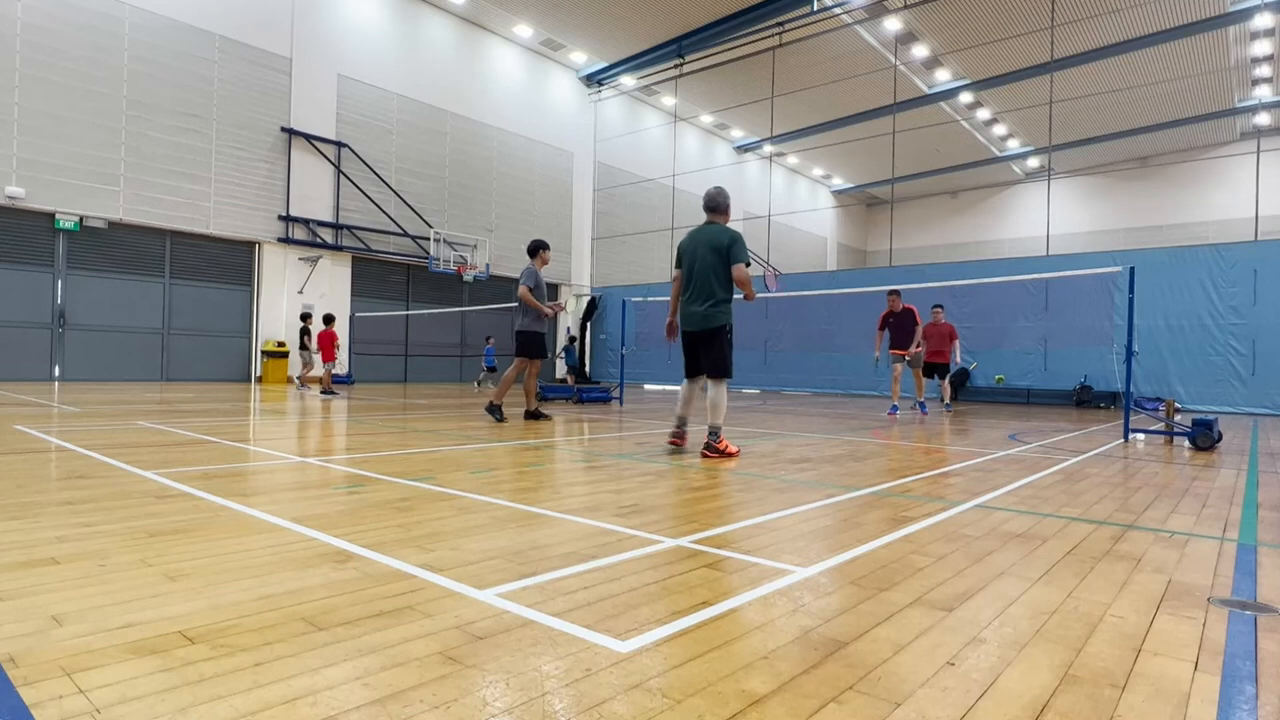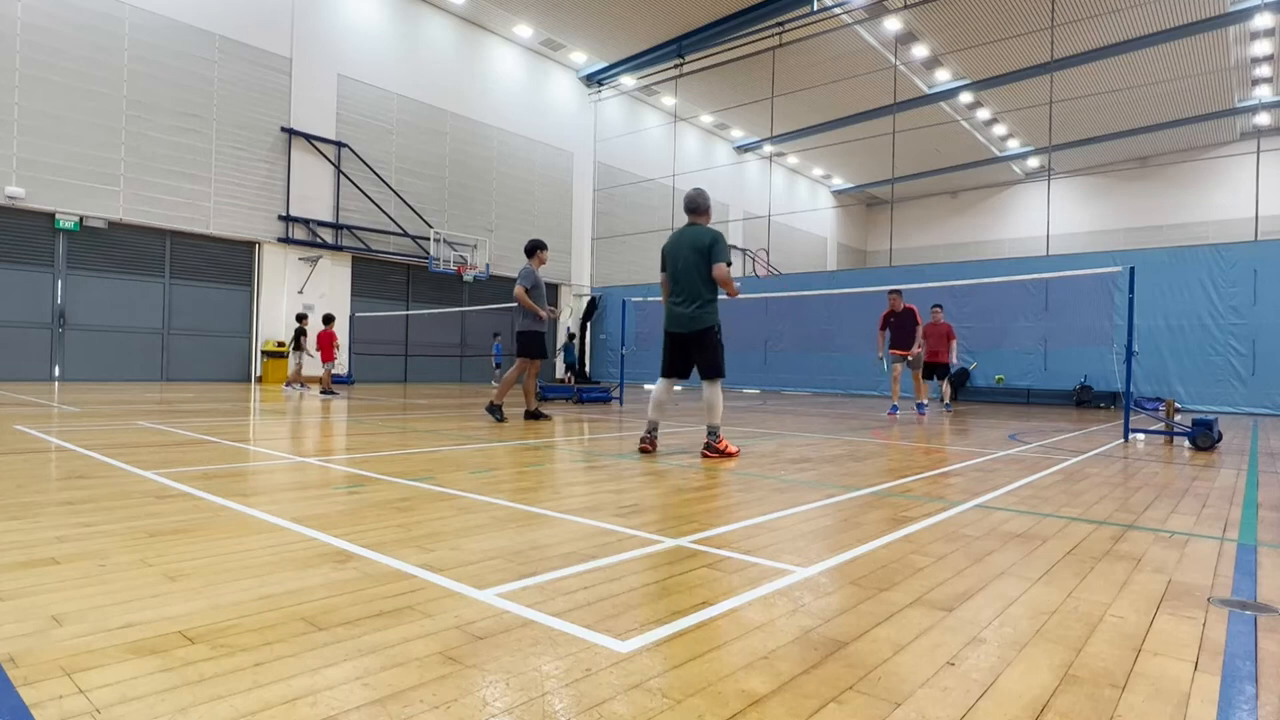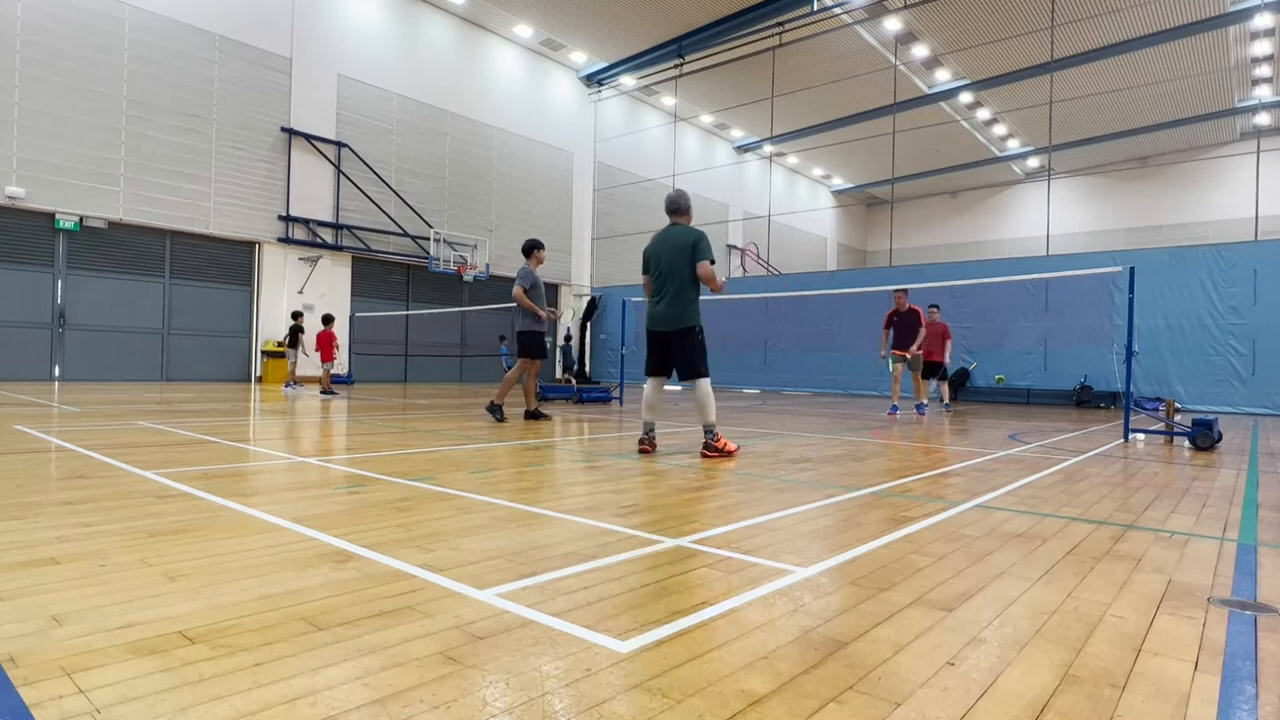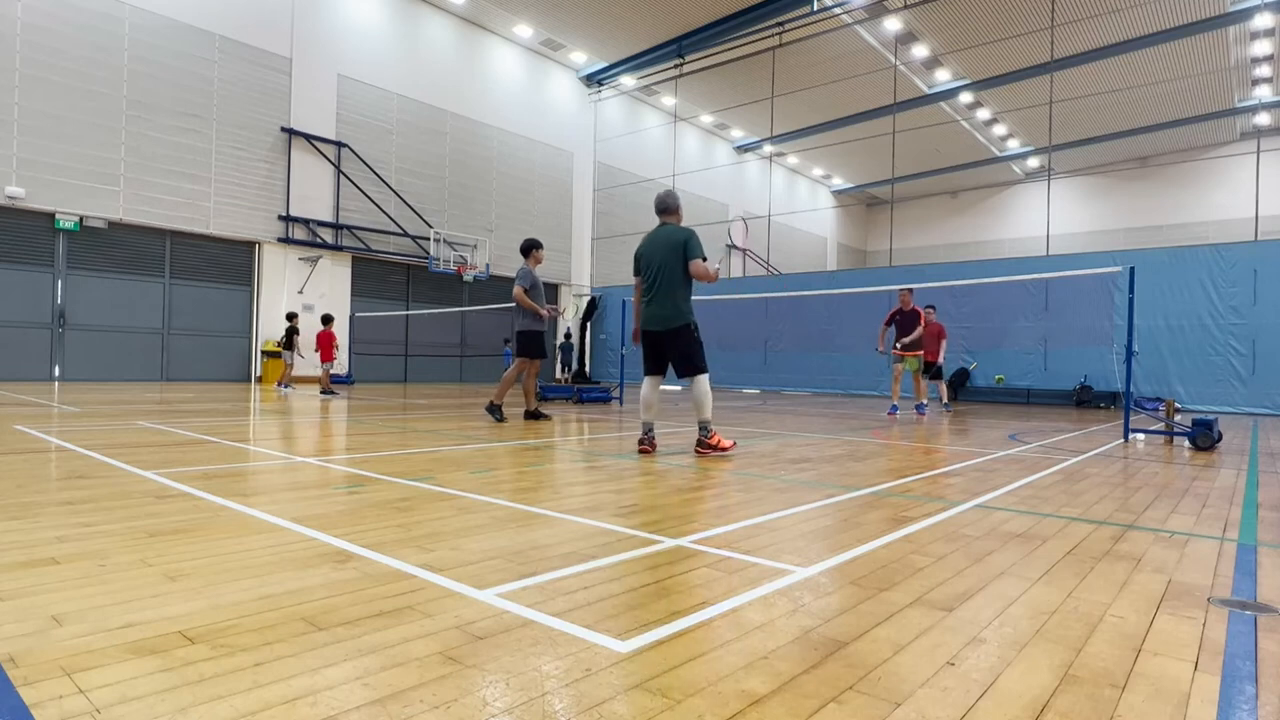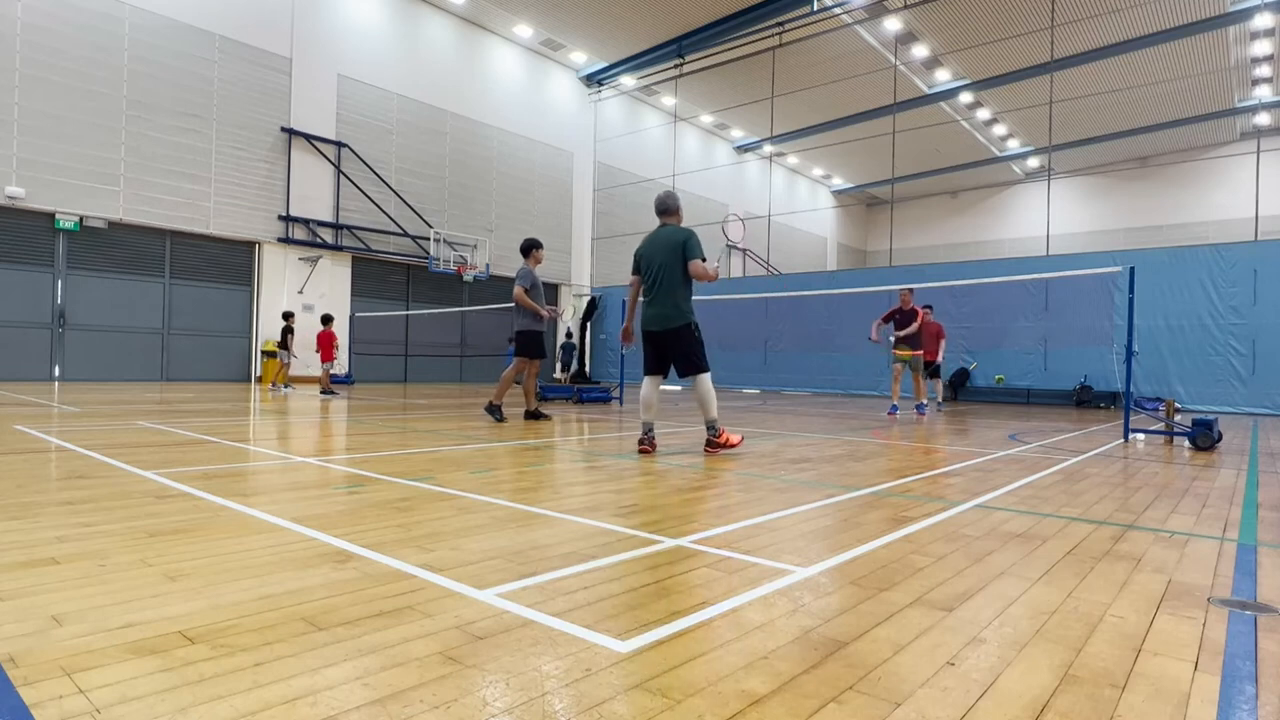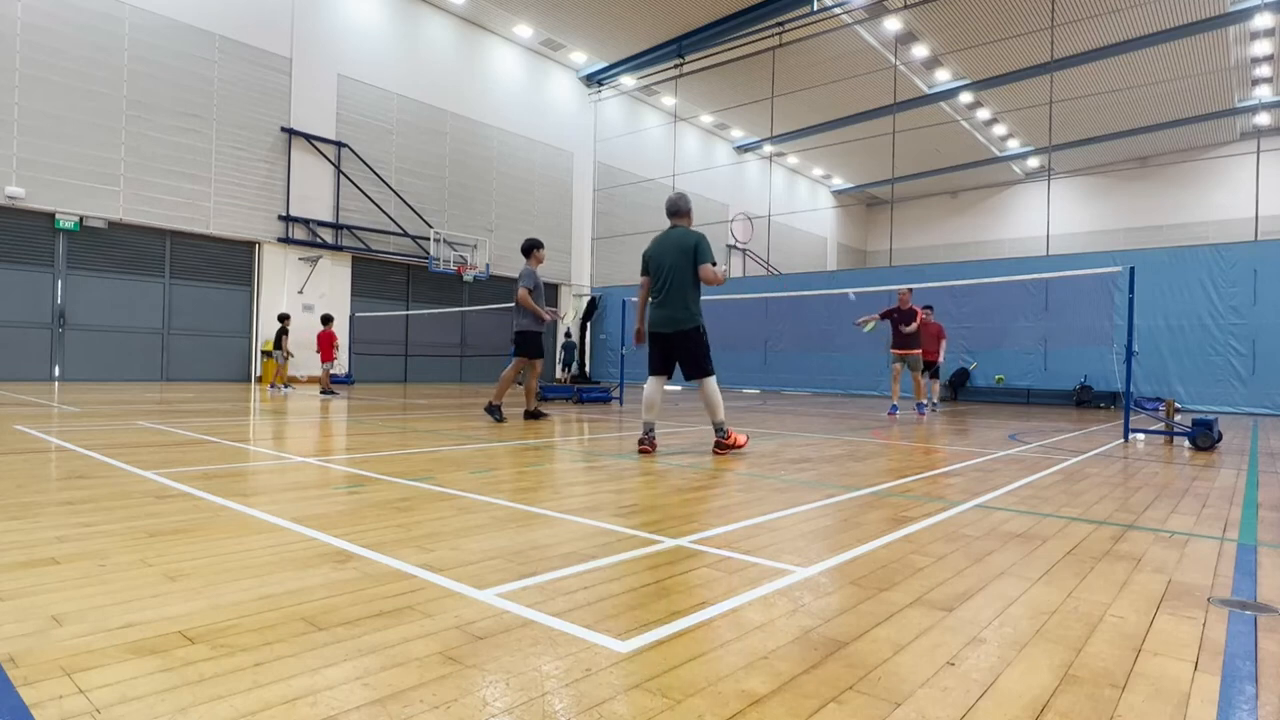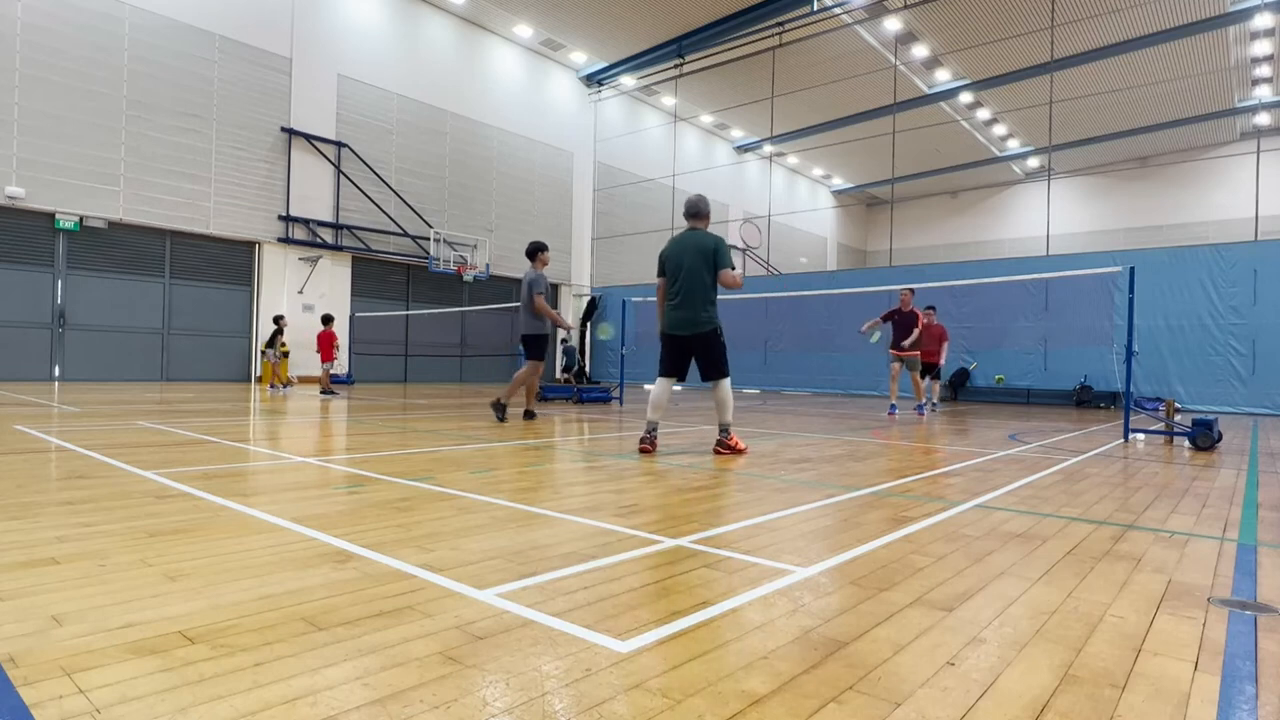
dt=0.2s
person 1, frame 1
left shoulder: (687, 239)
right shoulder: (732, 237)
left elbow: (677, 280)
right elbow: (739, 275)
left wrist: (672, 315)
right wrist: (749, 292)
left hip: (689, 320)
right hip: (716, 319)
left knee: (692, 378)
right knee: (717, 379)
left ankle: (679, 430)
right ankle: (714, 440)
person 1, frame 2
left shoulder: (671, 241)
right shoulder: (713, 237)
right elbow: (720, 274)
right wrist: (732, 289)
left hip: (674, 321)
right hip: (703, 320)
left knee: (667, 378)
right knee: (711, 379)
left ankle: (650, 435)
right ankle: (713, 441)
person 1, frame 3
left shoulder: (653, 242)
right shoulder: (696, 237)
right elbow: (704, 273)
right wrist: (717, 285)
left hip: (655, 321)
right hip: (685, 320)
left knee: (655, 378)
right knee: (699, 378)
left ankle: (647, 436)
right ankle: (711, 439)
person 1, frame 4
left shoulder: (644, 243)
right shoulder: (686, 236)
left elbow: (638, 286)
right elbow: (697, 271)
left wrist: (637, 322)
right wrist: (712, 274)
left hip: (650, 321)
right hip: (679, 319)
left knee: (652, 377)
right knee: (698, 374)
left ankle: (646, 436)
right ankle: (706, 436)
person 1, frame 5
left shoulder: (644, 244)
right shoulder: (686, 236)
left elbow: (634, 286)
right elbow: (696, 271)
left wrist: (628, 322)
right wrist: (712, 274)
left hip: (650, 322)
right hip: (680, 319)
left knee: (652, 377)
right knee: (701, 373)
left ankle: (646, 435)
right ankle: (714, 434)
person 1, frame 6
left shoulder: (653, 245)
right shoulder: (696, 239)
left elbow: (644, 287)
right elbow: (706, 276)
left wrist: (639, 323)
right wrist: (720, 277)
left hip: (657, 323)
right hip: (688, 322)
left knee: (655, 378)
right knee: (705, 377)
left ankle: (647, 436)
right ankle: (723, 436)
person 1, frame 7
left shoulder: (669, 246)
right shoulder: (715, 242)
left elbow: (661, 288)
right elbow: (727, 280)
left wrist: (663, 322)
right wrist: (738, 280)
left hip: (673, 325)
right hip: (705, 324)
left knee: (665, 378)
right knee: (720, 379)
left ankle: (649, 435)
right ankle: (725, 438)
person 2, frame 1
left shoulder: (537, 274)
right shoulder: (531, 271)
right elbow: (522, 293)
left wrist: (549, 307)
right wrist: (544, 309)
left hip: (537, 330)
right hip: (528, 328)
left knee: (534, 369)
right knee: (520, 365)
left ankle: (531, 409)
right ankle: (495, 403)
person 2, frame 2
left shoulder: (535, 273)
right shoulder: (529, 271)
right elbow: (518, 293)
left wrist: (545, 310)
right wrist: (539, 311)
left hip: (537, 329)
right hip: (529, 328)
left knee: (533, 369)
right knee: (521, 366)
left ankle: (531, 409)
right ankle: (495, 403)
person 2, frame 3
left shoulder: (533, 273)
right shoulder: (527, 271)
right elbow: (516, 294)
left wrist: (544, 310)
right wrist: (538, 311)
left hip: (536, 329)
right hip: (529, 329)
left knee: (534, 369)
right knee: (522, 366)
left ankle: (531, 409)
right ankle: (495, 403)
person 2, frame 4
left shoulder: (531, 273)
right shoulder: (526, 271)
right elbow: (517, 294)
left wrist: (545, 308)
right wrist: (539, 310)
left hip: (536, 328)
right hip: (528, 328)
left knee: (533, 369)
right knee: (520, 365)
left ankle: (531, 409)
right ankle: (495, 403)
person 2, frame 5
left shoulder: (531, 273)
right shoulder: (526, 271)
right elbow: (517, 295)
left wrist: (543, 309)
right wrist: (540, 310)
left hip: (535, 329)
right hip: (527, 328)
left knee: (533, 369)
right knee: (519, 366)
left ankle: (531, 409)
right ankle: (494, 403)
person 2, frame 6
left shoulder: (531, 273)
right shoulder: (529, 272)
right elbow: (522, 297)
left wrist: (544, 310)
right wrist: (541, 313)
left hip: (533, 329)
right hip: (527, 328)
left knee: (535, 368)
right knee: (517, 365)
left ankle: (531, 409)
right ankle: (494, 404)
person 2, frame 7
left shoulder: (529, 275)
right shoulder: (538, 276)
right elbow: (539, 304)
left wrist: (553, 315)
right wrist: (559, 320)
left hip: (530, 330)
right hip: (535, 331)
left knee: (536, 370)
right knee: (530, 369)
left ankle: (529, 409)
right ankle: (501, 401)
